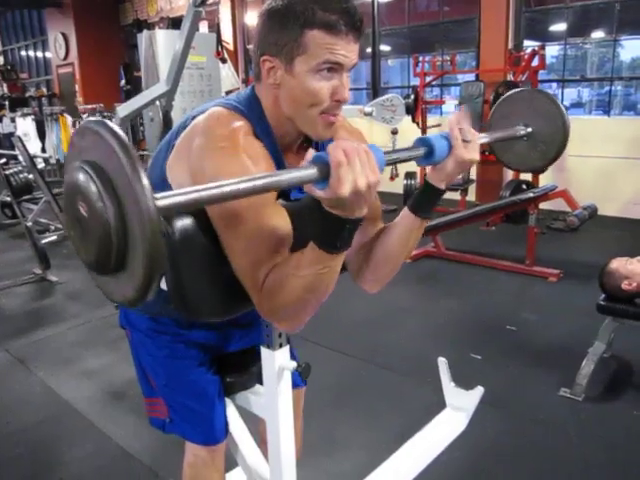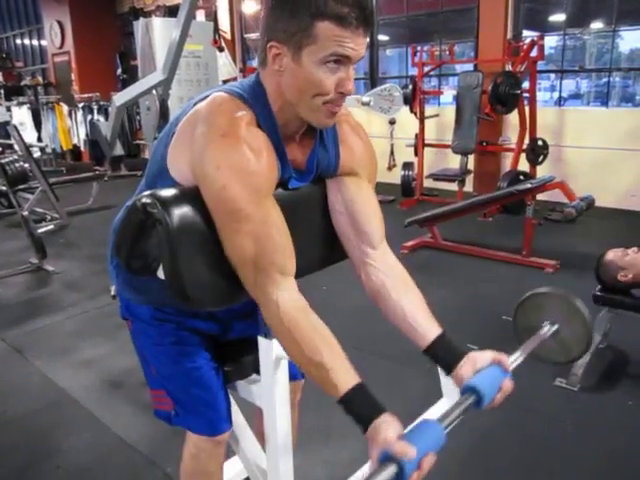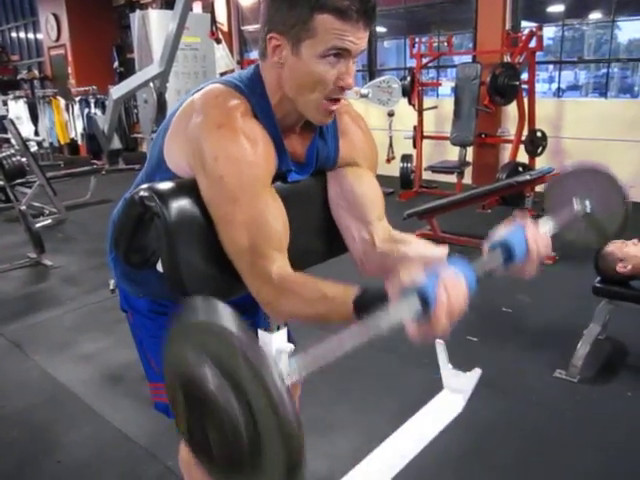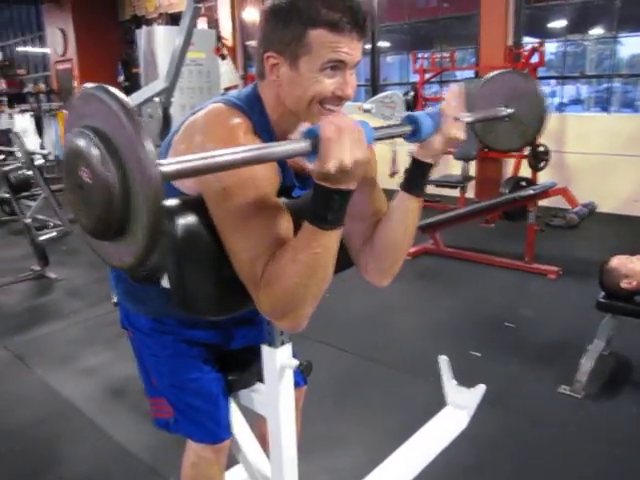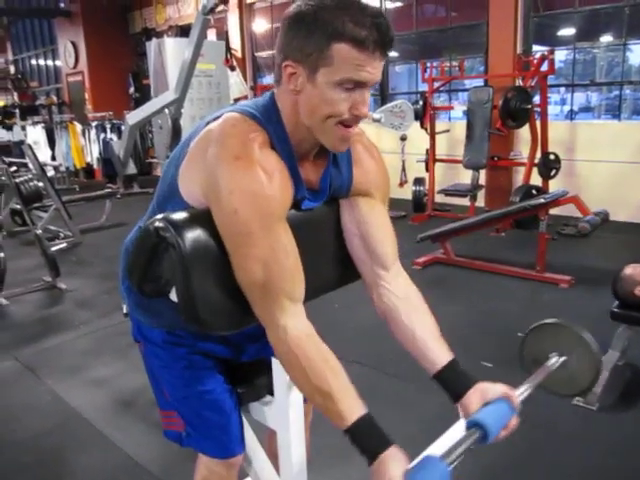
dt=1s
person 1, frame 1
left shoulder: (342, 142)
right shoulder: (229, 145)
left elbow: (369, 274)
right elbow: (285, 311)
left wrist: (433, 189)
right wrist: (343, 219)
left hip: (238, 290)
right hip: (167, 303)
left knee: (286, 394)
right knee: (208, 436)
person 1, frame 2
left shoulder: (345, 138)
right shoulder: (231, 140)
left elbow: (374, 258)
right elbow: (277, 294)
left wrist: (453, 357)
right wrist: (371, 417)
left hip: (236, 278)
right hip: (162, 289)
left knee: (285, 381)
right knee: (211, 427)
person 1, frame 3
left shoulder: (344, 129)
right shoulder: (228, 128)
left elbow: (373, 243)
right elbow: (271, 282)
right wrist: (386, 304)
left hip: (238, 270)
right hip: (163, 281)
person 1, frame 4
left shoulder: (343, 138)
right shoulder: (228, 140)
left elbow: (378, 269)
right elbow: (288, 311)
left wrist: (422, 165)
right wrist: (333, 192)
left hip: (239, 290)
right hip: (165, 300)
right knee: (211, 435)
person 1, frame 5
left shoulder: (359, 158)
right shoulder: (245, 160)
left elbow: (387, 279)
right elbow: (285, 320)
left wrist: (462, 385)
left hip: (250, 301)
right hip: (174, 309)
